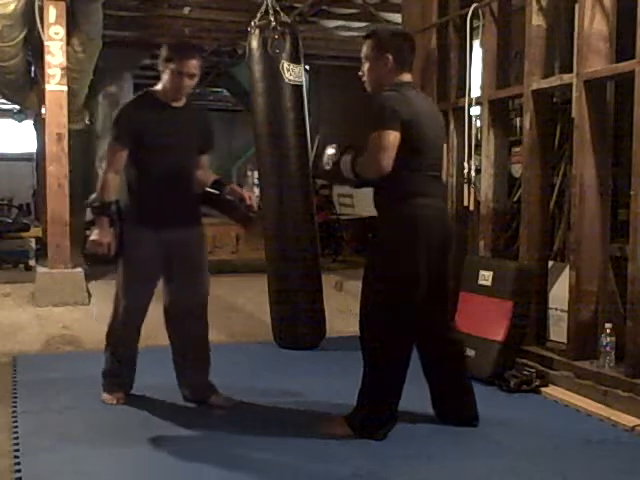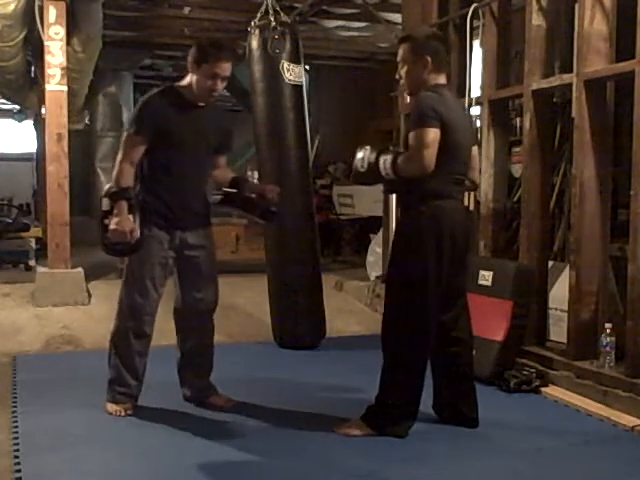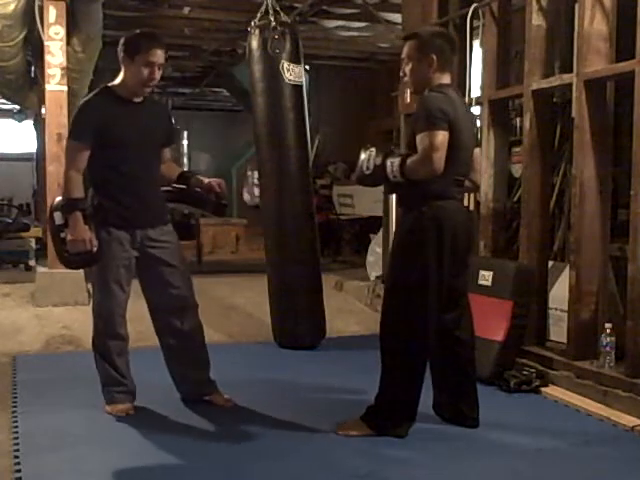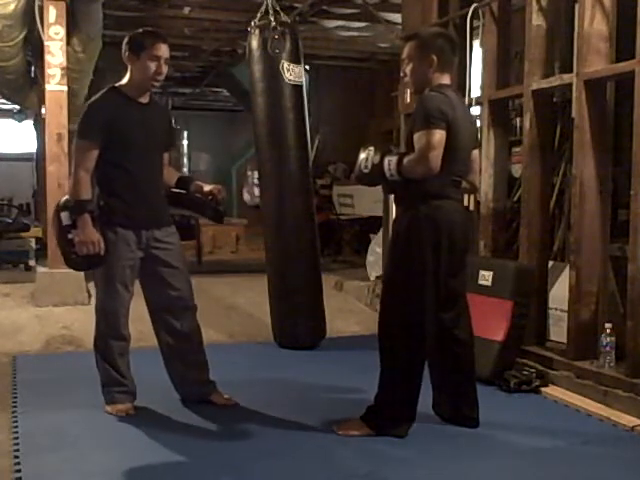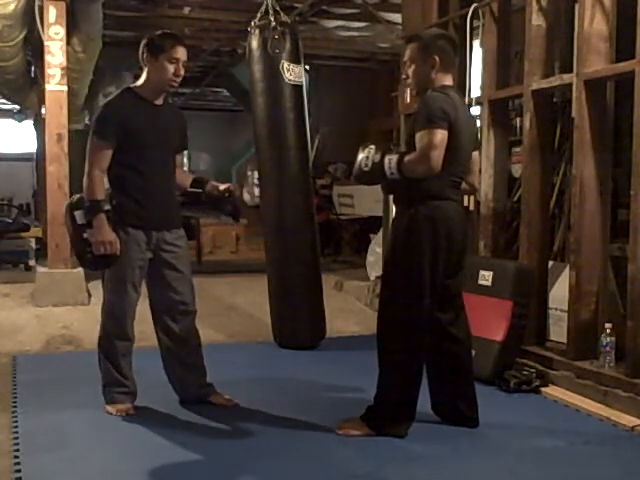
dt=1s
person 1, frame 1
left shoulder: (389, 102)
right shoulder: (427, 105)
left elbow: (381, 163)
left wrist: (343, 165)
right wrist: (359, 167)
left hip: (406, 219)
right hip: (434, 215)
left knee: (385, 321)
right knee: (435, 318)
left ankle: (370, 419)
right ankle: (458, 405)
person 1, frame 2
left shoulder: (425, 103)
right shoulder: (460, 109)
left elbow: (422, 160)
right elbow: (472, 174)
left wrist: (382, 165)
left hip: (427, 219)
right hip: (454, 217)
left knee: (407, 319)
right knee: (450, 315)
left ankle: (389, 416)
right ankle: (458, 406)
person 1, frame 3
left shoulder: (432, 103)
right shoulder: (462, 108)
left elbow: (431, 162)
left wrist: (384, 168)
left hip: (429, 219)
right hip: (455, 216)
left knee: (406, 319)
right knee: (451, 315)
left ankle: (388, 416)
right ankle: (460, 406)
person 1, frame 4
left shoulder: (431, 103)
right shoulder: (462, 109)
left elbow: (427, 161)
left wrist: (382, 167)
left hip: (426, 218)
right hip: (453, 215)
left knee: (404, 318)
right knee: (449, 314)
left ankle: (388, 416)
right ankle: (460, 406)
person 1, frame 5
left shoulder: (434, 103)
right shoulder: (462, 109)
left elbow: (429, 160)
left wrist: (382, 165)
left hip: (425, 218)
right hip: (450, 216)
left knee: (402, 318)
right knee: (445, 314)
left ankle: (387, 417)
right ankle: (459, 406)
person 2, frame 1
left shoulder: (198, 119)
right shoulder: (134, 112)
right elbow: (113, 171)
left wrist: (226, 188)
right wrist: (102, 222)
left hip: (186, 226)
right hip: (141, 227)
left knee: (191, 307)
right knee: (129, 306)
left ankle: (197, 385)
right ankle: (116, 382)
person 2, frame 2
left shoulder: (218, 119)
right shoulder: (157, 106)
right elbow: (127, 162)
left wrist: (245, 186)
right wrist: (121, 211)
left hip: (197, 227)
right hip: (154, 226)
left knee: (200, 307)
right knee: (137, 308)
left ankle: (198, 386)
right ankle: (121, 391)
person 2, frame 3
left shoulder: (159, 113)
right shoulder: (95, 108)
right elbow: (74, 169)
left wrist: (194, 180)
right wrist: (76, 220)
left hip: (157, 225)
right hip: (111, 228)
left knee: (180, 305)
right knee: (110, 312)
left ankle: (198, 385)
right ankle: (118, 393)
person 2, frame 4
left shoulder: (161, 115)
right shoulder: (103, 108)
right elbow: (82, 171)
left wrist: (193, 186)
right wrist: (84, 222)
left hip: (160, 227)
right hip: (117, 228)
left knee: (179, 308)
right knee: (113, 313)
left ankle: (197, 385)
right ankle: (118, 392)
person 2, frame 5
left shoulder: (175, 117)
right shoulder: (117, 109)
right elbow: (96, 171)
left wrist: (205, 185)
right wrist: (99, 221)
left hip: (169, 229)
right hip: (127, 229)
left knee: (180, 310)
right knee: (119, 313)
left ankle: (195, 387)
right ankle: (118, 392)
